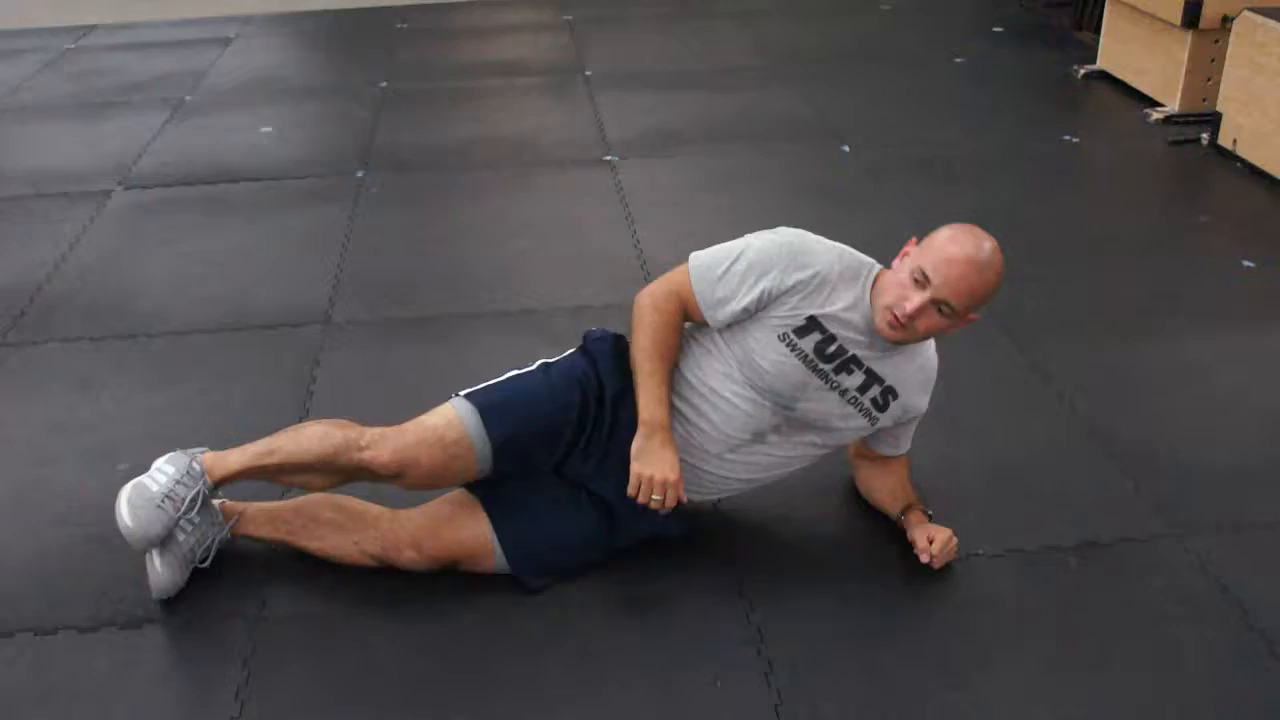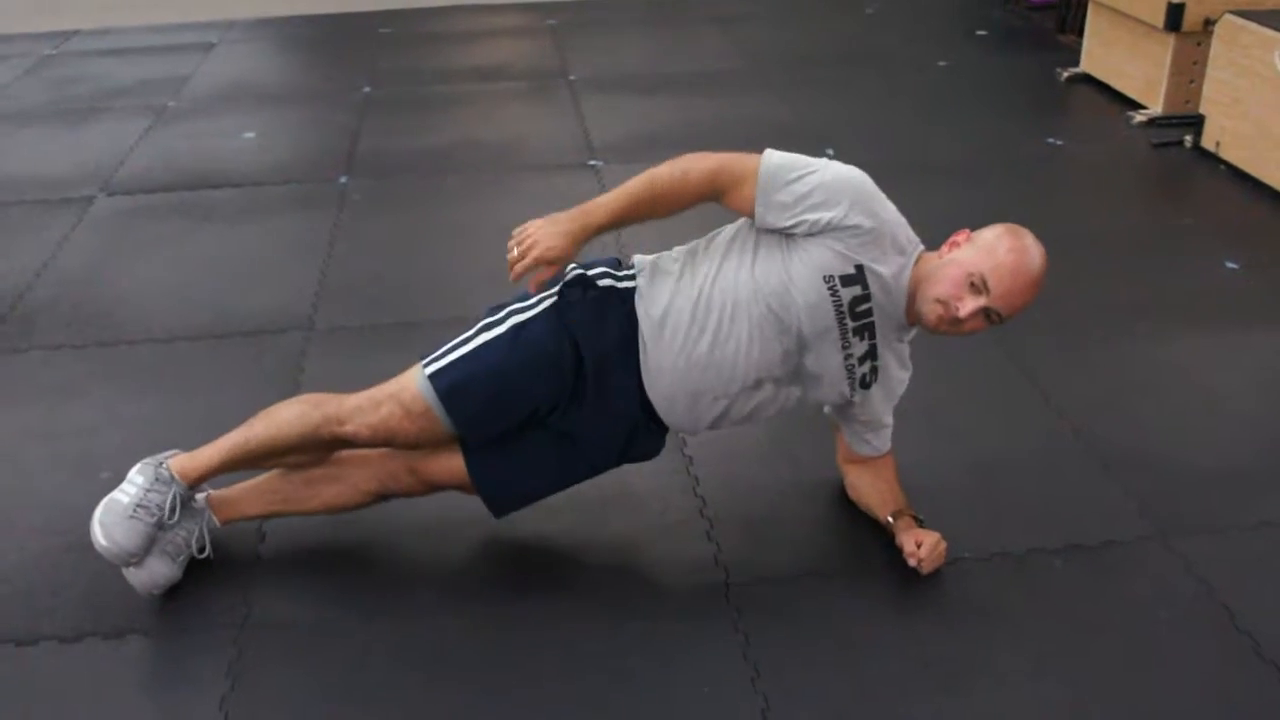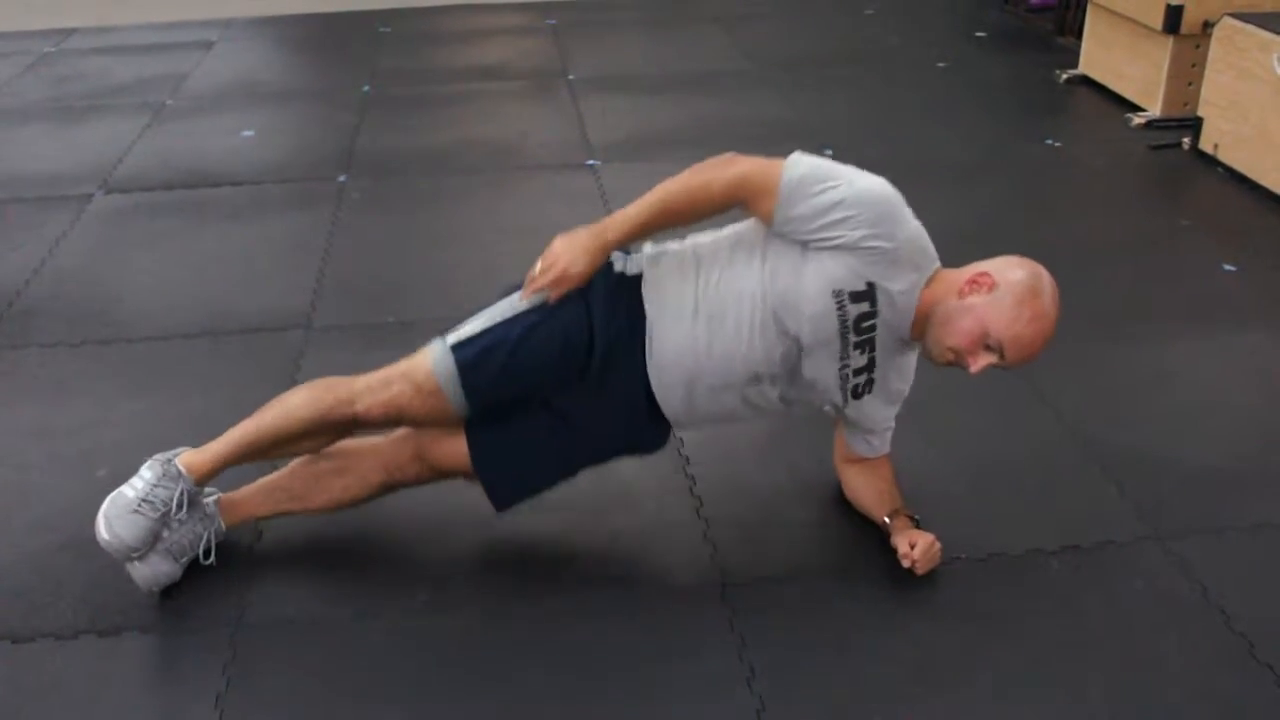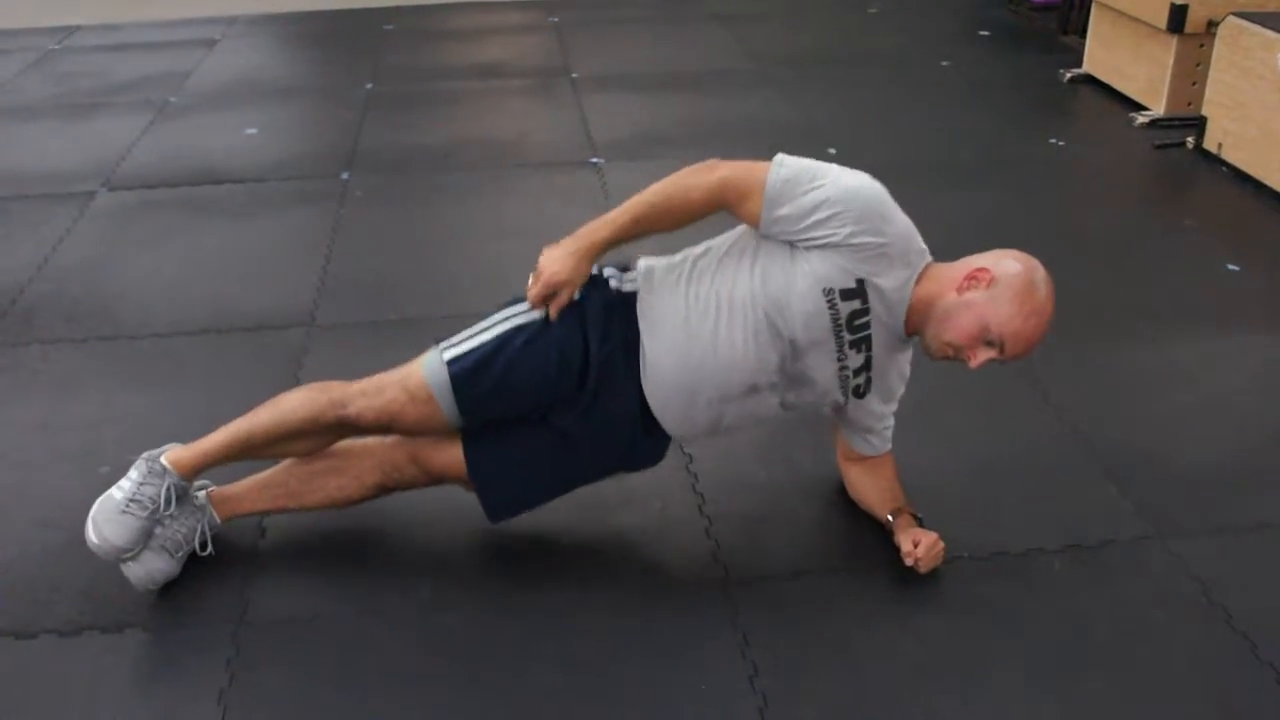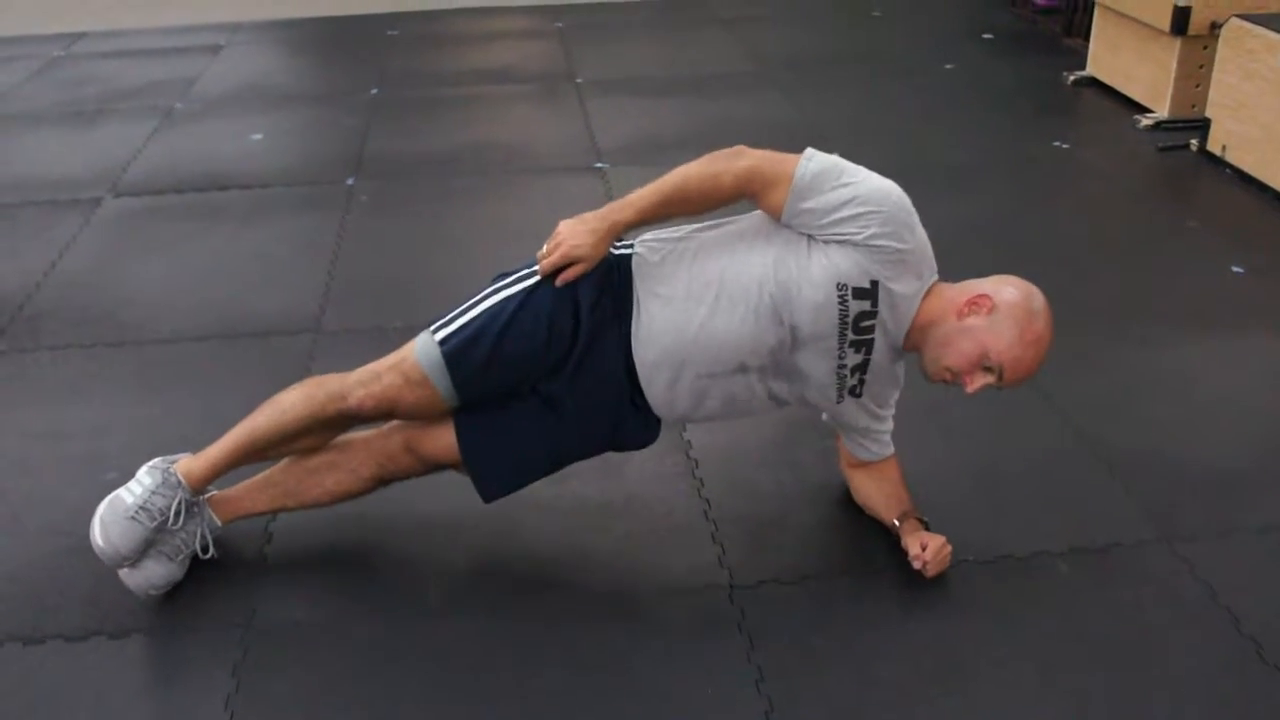
dt=1s
person 1, frame 1
left shoulder: (911, 383)
right shoulder: (804, 264)
left elbow: (877, 460)
right elbow: (660, 298)
left wrist: (916, 519)
right wrist: (654, 432)
left hip: (635, 504)
right hip: (612, 394)
left knee: (416, 543)
right knee: (401, 458)
left ankle: (219, 523)
right ankle: (205, 470)
person 1, frame 2
left shoulder: (883, 367)
right shoulder: (857, 209)
left elbow: (861, 459)
right elbow: (710, 172)
left wrist: (905, 524)
right wrist: (577, 221)
left hip: (623, 420)
right hip: (601, 326)
left knee: (413, 474)
right knee: (371, 423)
left ankle: (203, 518)
right ankle: (179, 476)
person 1, frame 3
left shoulder: (890, 369)
right shoulder: (879, 222)
left elbow: (860, 457)
right elbow: (734, 176)
left wrist: (901, 524)
right wrist: (602, 233)
left hip: (630, 407)
right hip: (607, 314)
left knee: (426, 457)
right knee: (386, 401)
left ankle: (215, 519)
right ankle: (189, 473)
person 1, frame 4
left shoulder: (885, 369)
right shoulder: (865, 219)
left elbow: (861, 455)
right elbow: (718, 180)
left wrist: (903, 520)
right wrist: (583, 242)
left hip: (632, 429)
right hip: (609, 336)
left knee: (414, 463)
right knee: (382, 406)
left ankle: (205, 513)
right ankle: (177, 470)
person 1, frame 5
left shoulder: (875, 377)
right shoulder: (887, 223)
left elbow: (864, 459)
right elbow: (747, 166)
left wrist: (911, 524)
right wrist: (608, 218)
left hip: (620, 403)
right hip: (598, 303)
left knee: (412, 450)
right knee: (375, 394)
left ankle: (207, 518)
right ankle: (183, 479)
